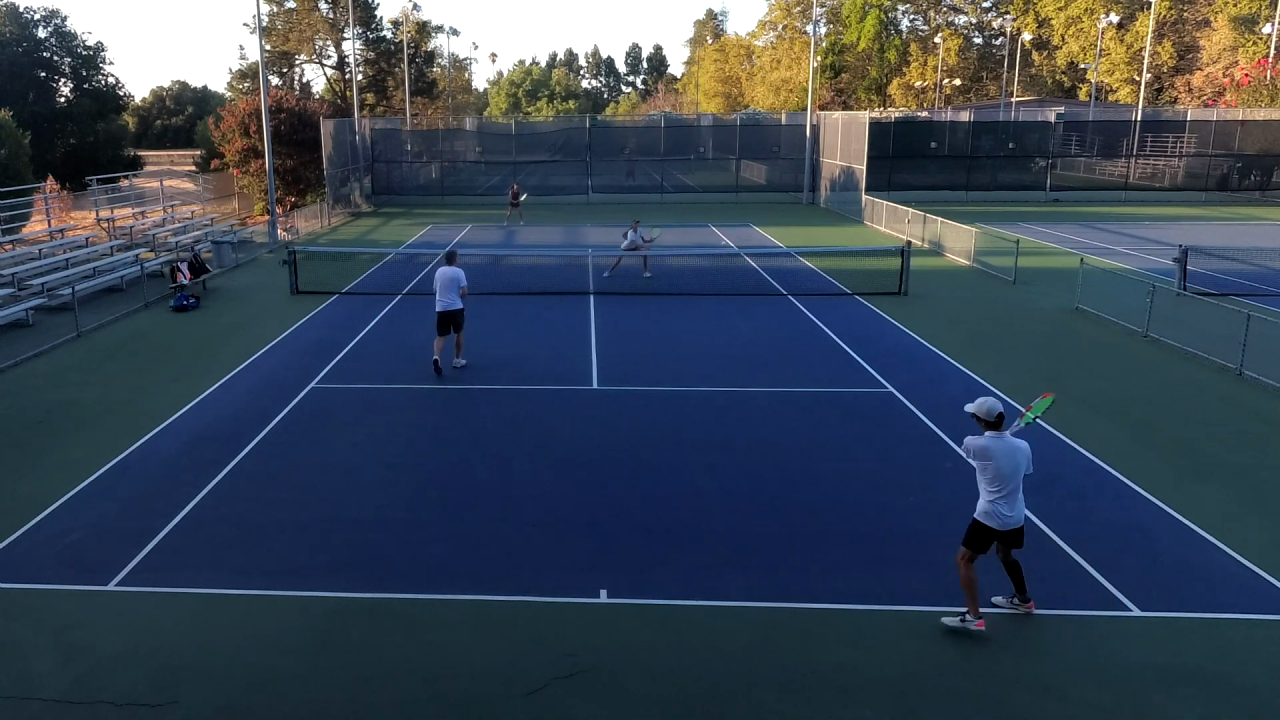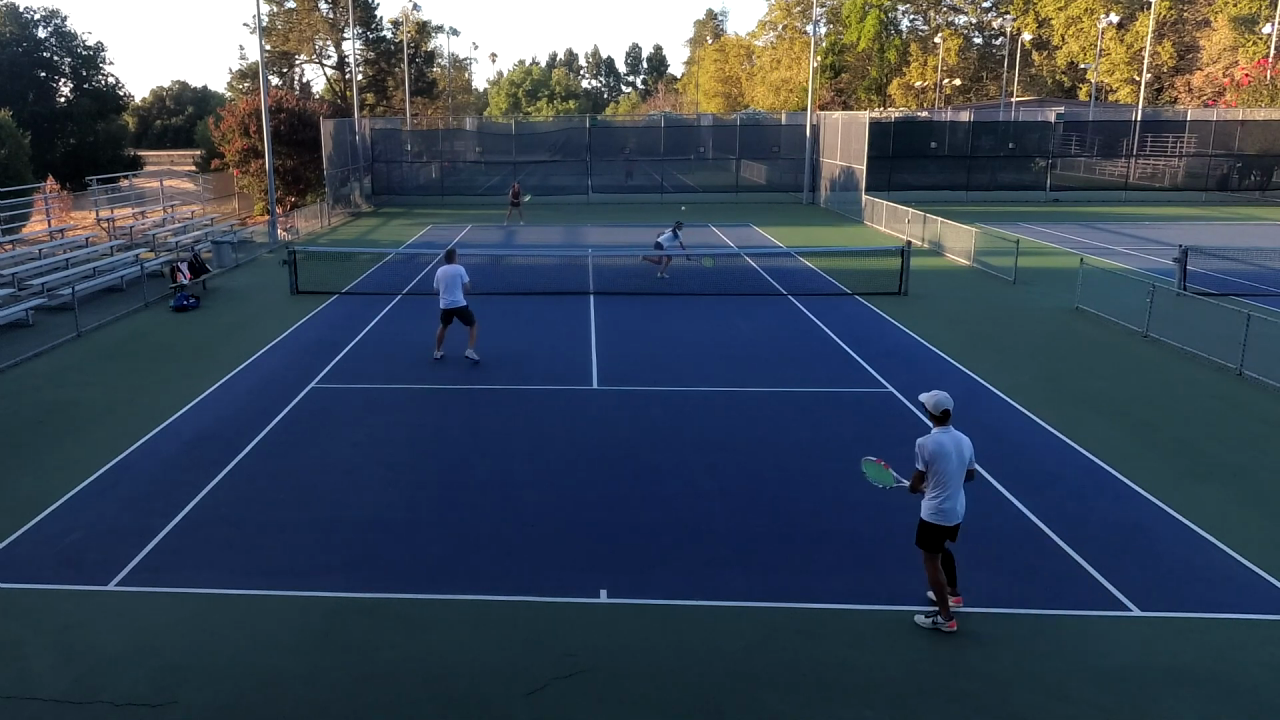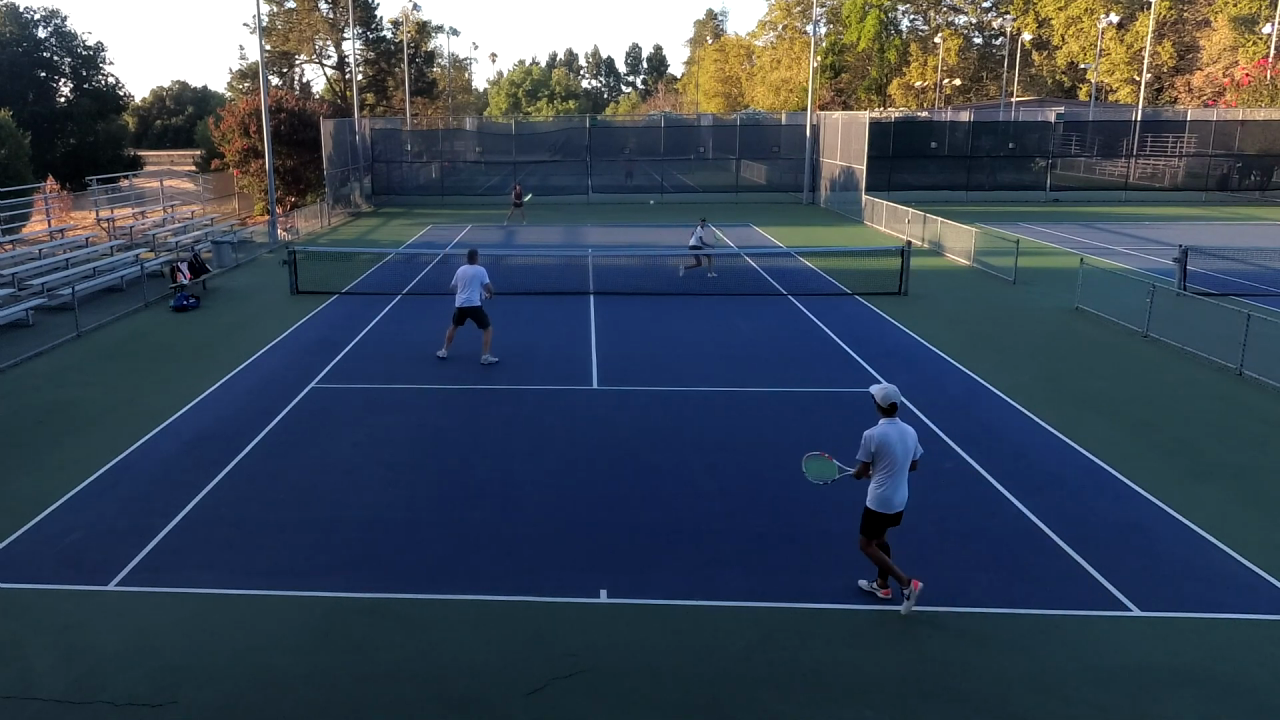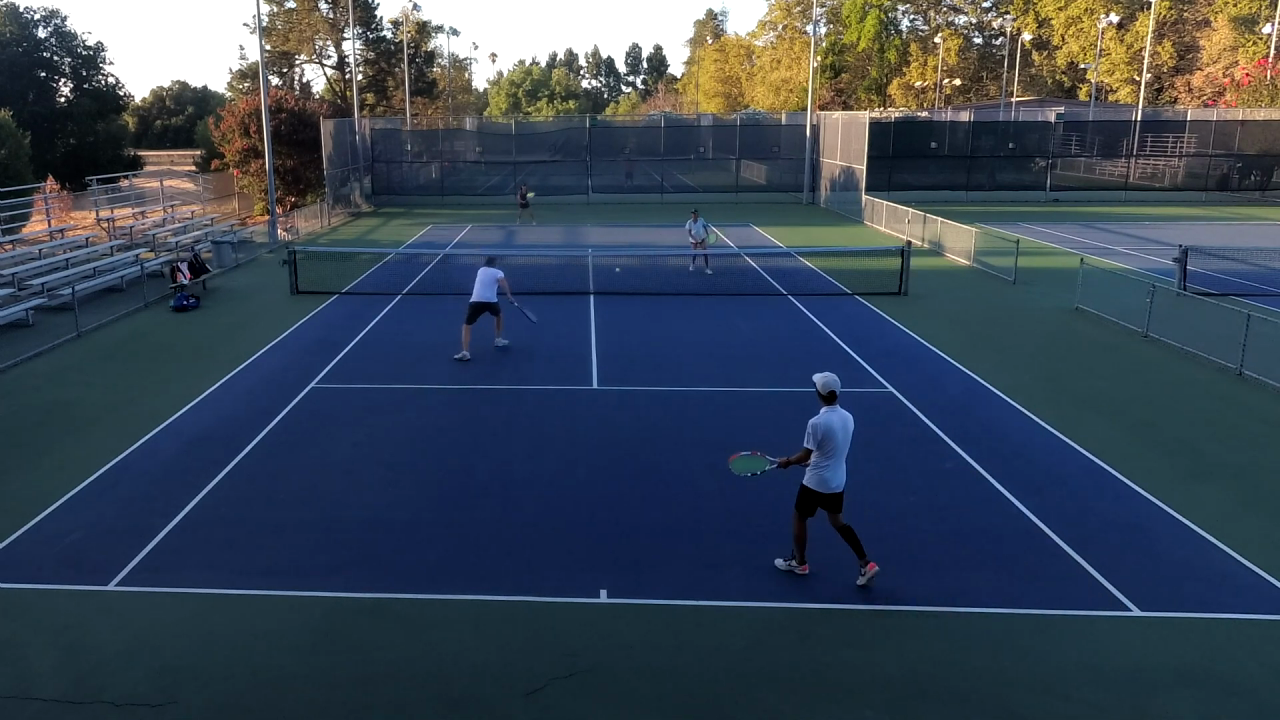
dt=0.4s
person 1, frame 1
left shoulder: (975, 444)
right shoulder: (1023, 447)
left wrist: (988, 434)
left hip: (989, 516)
right hip: (1015, 516)
left knee: (964, 560)
right knee: (1005, 554)
left ankle: (973, 616)
right ankle: (1023, 600)
person 1, frame 2
left shoulder: (925, 443)
right shoulder: (965, 441)
left elbow: (917, 482)
right elbow: (970, 475)
left wrist: (916, 488)
left hip: (935, 512)
right hip: (957, 510)
left knee: (931, 561)
right knee: (941, 549)
left ankle: (945, 617)
right ankle: (953, 594)
person 1, frame 3
left shoulder: (873, 435)
right shoulder: (910, 432)
left elbow: (863, 470)
right elbow: (912, 465)
left wrist: (858, 473)
left hip: (879, 501)
right hip: (899, 500)
left knee: (867, 546)
right knee: (878, 539)
left ankle: (908, 582)
right ankle: (882, 585)
person 1, frame 4
left shoulder: (817, 423)
right shoulder: (848, 418)
left elbow: (805, 456)
left wrist: (787, 462)
left hip: (816, 482)
right hip: (838, 482)
left knee: (799, 519)
right knee: (838, 521)
left ankle: (799, 562)
right ankle: (866, 564)
